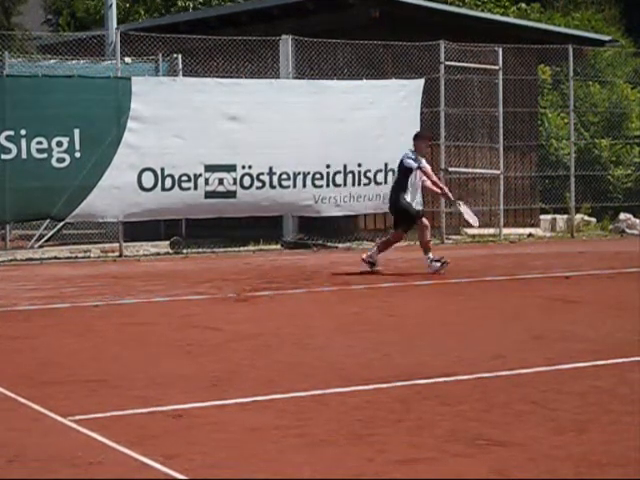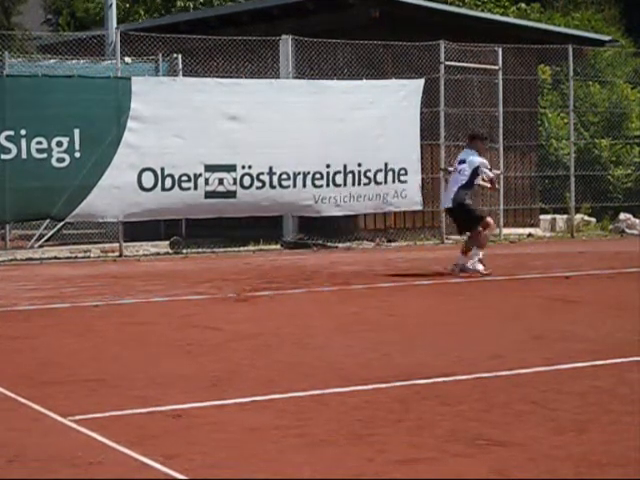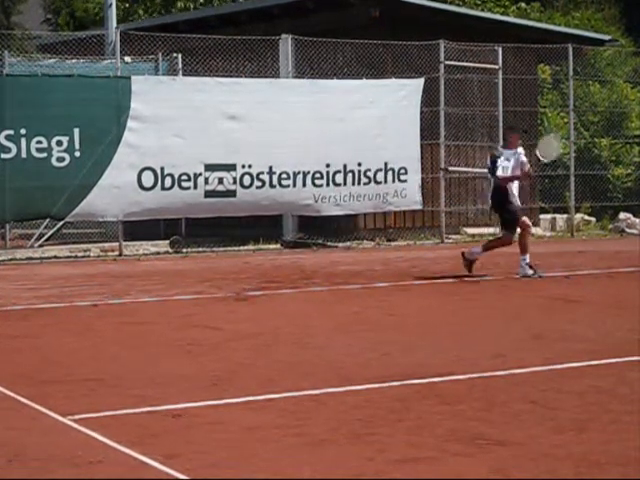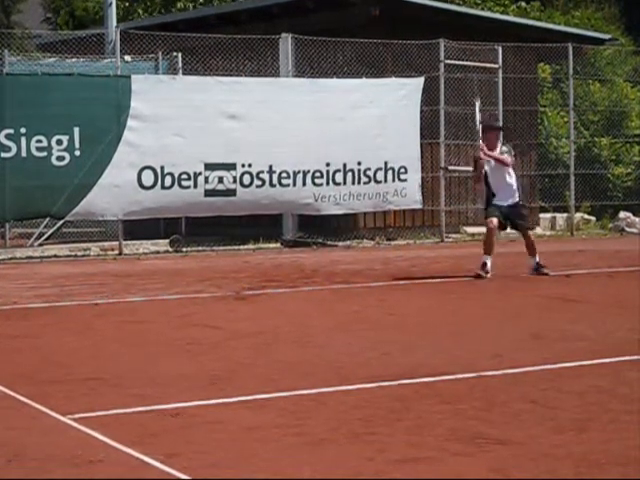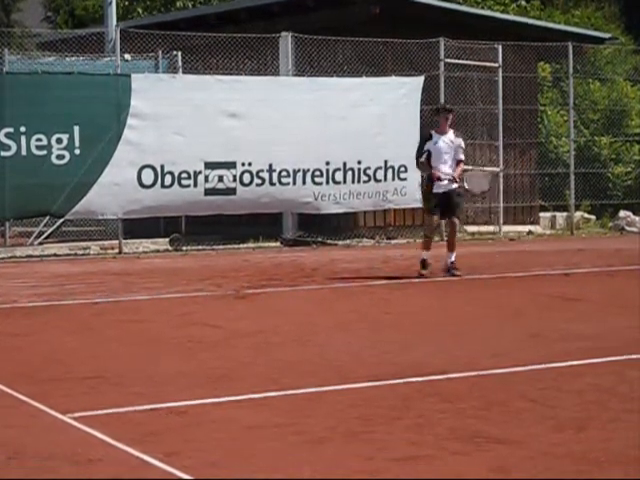
dt=0.4s
person 1, frame 1
left shoulder: (423, 161)
right shoulder: (409, 155)
left elbow: (425, 184)
right elbow: (426, 172)
left wrist: (441, 192)
right wrist: (443, 188)
left hip: (406, 202)
right hip: (400, 200)
left knee: (398, 235)
right knee: (424, 224)
left ankle: (371, 256)
right ankle: (431, 261)
person 1, frame 2
left shoulder: (463, 156)
right shoulder: (480, 162)
right elbow: (492, 179)
left wrist: (482, 178)
right wrist: (493, 185)
left hip: (449, 203)
right hip: (458, 202)
left knee: (475, 232)
right knee: (489, 224)
left ankle: (461, 263)
right ankle: (474, 259)
person 1, frame 3
left shoulder: (519, 152)
right shoulder: (498, 157)
left elbow: (526, 169)
right elbow: (499, 181)
left wrist: (526, 171)
right wrist: (518, 176)
left hip: (512, 200)
right hip: (502, 200)
left knee: (507, 239)
right knee: (526, 225)
left ankle: (471, 253)
right ankle: (524, 266)
person 1, frame 4
left shoulder: (506, 149)
right shoulder: (479, 156)
left elbow: (508, 162)
right elbow: (477, 181)
left wrist: (488, 153)
right wrist: (480, 165)
left hip: (512, 200)
right hip: (494, 201)
left knee: (526, 233)
right knee: (492, 225)
left ankle: (536, 264)
right ankle: (486, 265)
person 1, frame 5
left shoulder: (457, 138)
right shoulder: (428, 139)
left elbow: (460, 162)
right elbow: (420, 163)
left wrist: (456, 174)
right wrist: (433, 172)
left hip: (452, 188)
right hip: (434, 188)
left knee: (453, 223)
right knee: (431, 222)
left ankle: (450, 262)
right ankle: (424, 260)
